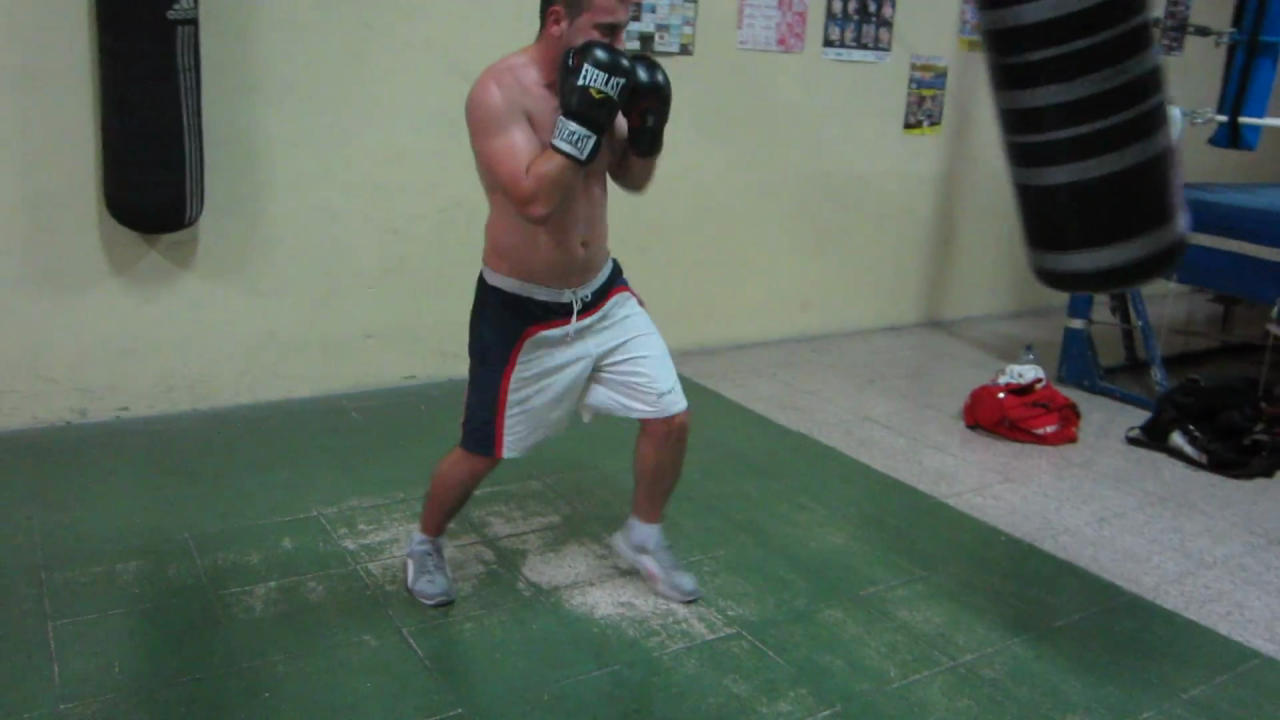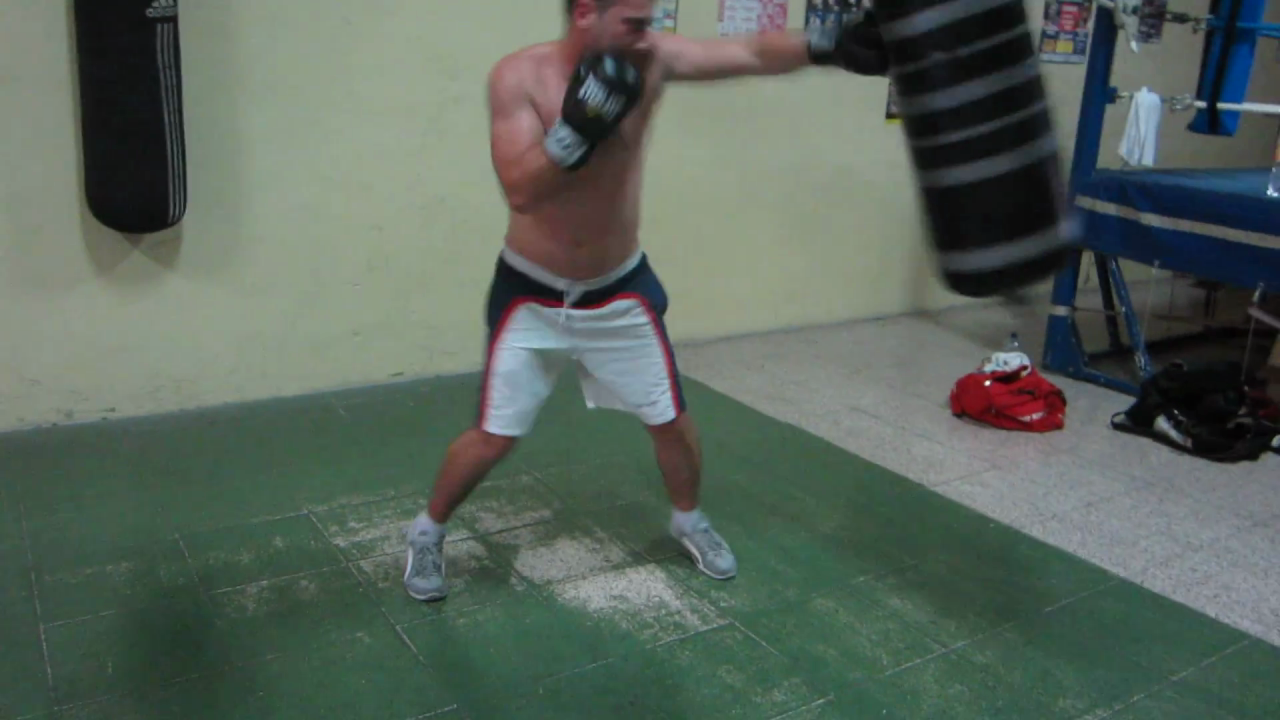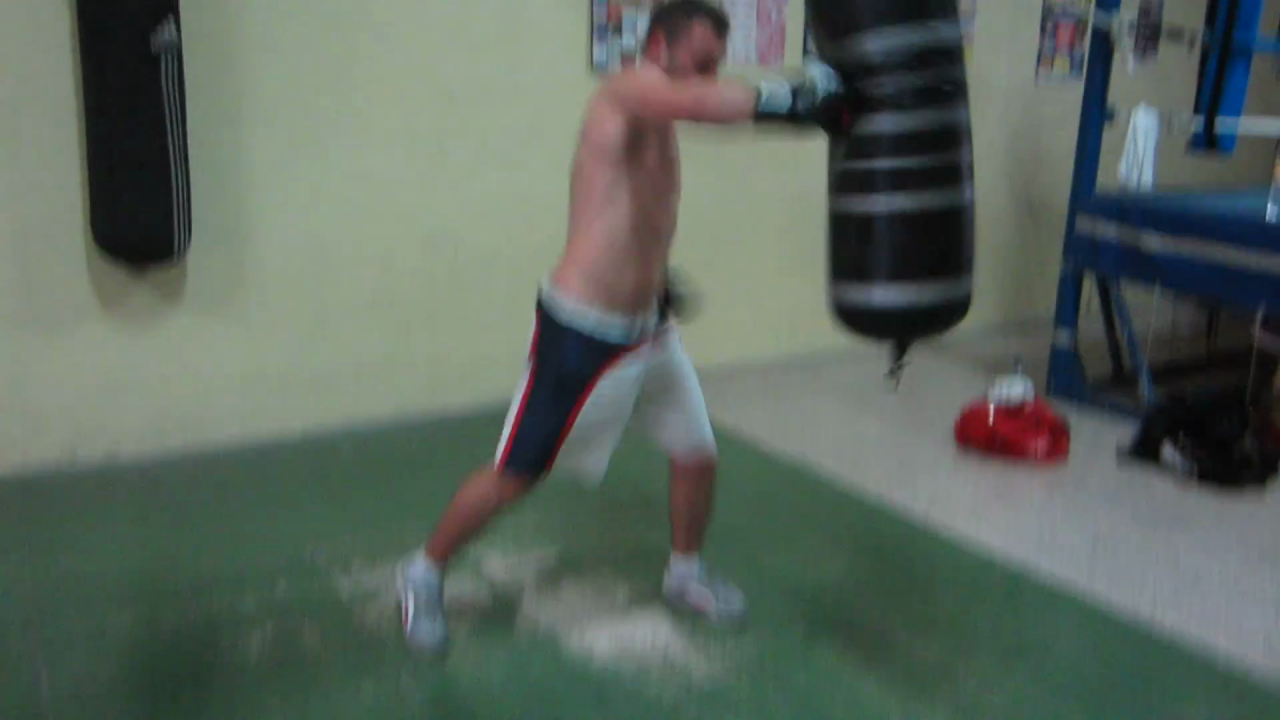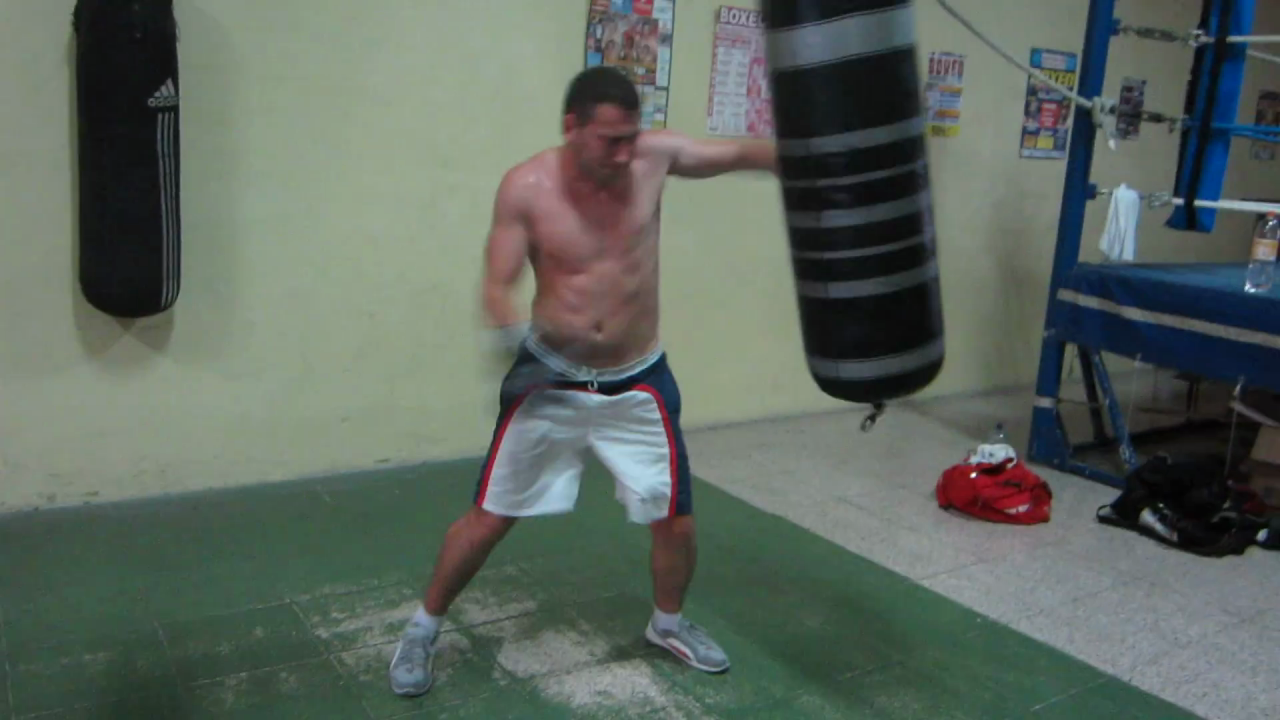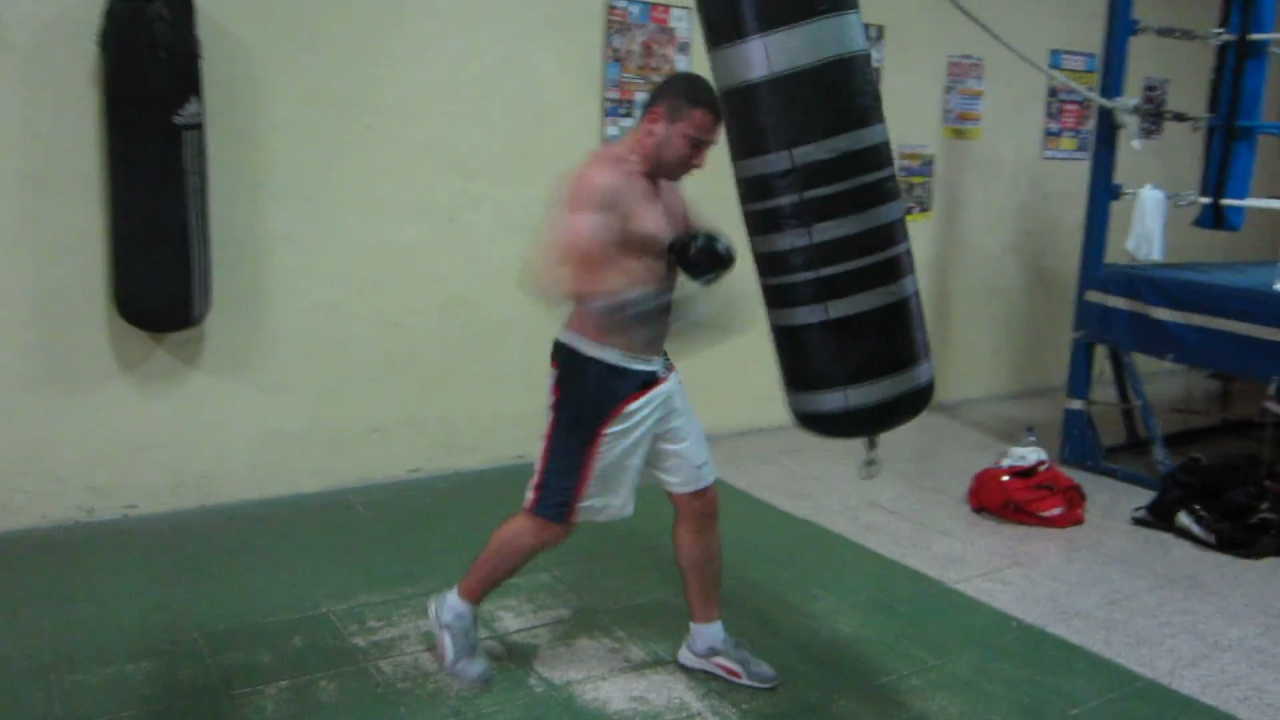
dt=0.2s
person 1, frame 1
left shoulder: (596, 72)
right shoulder: (497, 91)
left elbow: (634, 178)
right elbow: (536, 201)
left wrist: (648, 117)
right wrist: (582, 113)
left hip: (601, 295)
right hip: (519, 307)
left knee: (671, 419)
right knee: (481, 450)
left ankle: (642, 536)
right ankle: (425, 542)
person 1, frame 2
left shoulder: (651, 59)
right shoulder: (518, 75)
left elbow: (751, 54)
right elbow: (520, 191)
right wrist: (578, 123)
left hip: (619, 289)
right hip: (532, 290)
left knee: (670, 423)
right knee: (494, 437)
left ankle: (687, 521)
right ankle: (428, 531)
person 1, frame 3
left shoulder: (656, 111)
right shoulder: (634, 87)
right elbow: (703, 105)
left wrist: (662, 278)
right wrist: (793, 96)
left hip: (644, 327)
right hip: (583, 334)
left knee: (698, 456)
right knee: (514, 476)
left ankle: (685, 572)
right ankle: (426, 574)
person 1, frame 4
left shoulder: (651, 156)
right shoulder: (527, 184)
left elbow: (742, 149)
right elbow: (496, 284)
right wrist: (520, 350)
left hip: (640, 383)
right hip: (555, 378)
left knee: (674, 519)
right knee: (491, 515)
left ankle: (669, 621)
right ankle: (424, 624)
person 1, frame 5
left shoulder: (660, 181)
right shoulder: (603, 177)
left elbow: (666, 246)
right elbow: (558, 274)
left wrist: (698, 246)
right wrist: (626, 303)
left hip: (650, 371)
right hip: (599, 372)
left knee: (700, 501)
right knee: (550, 517)
left ankle: (706, 640)
right ankle: (455, 609)
